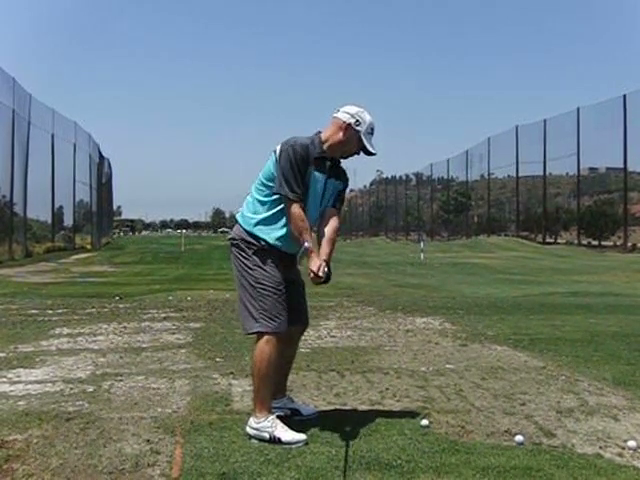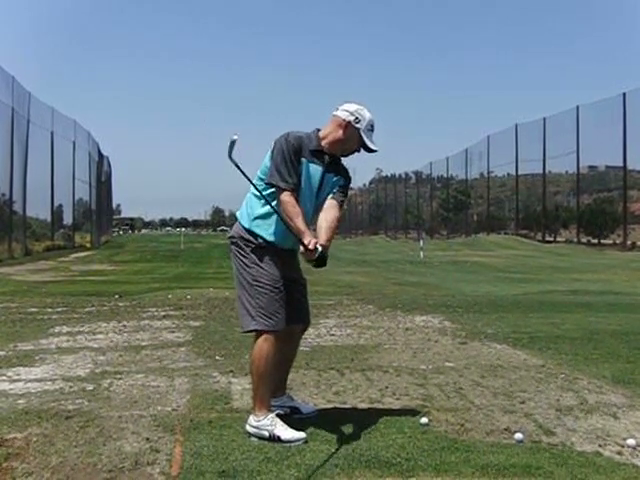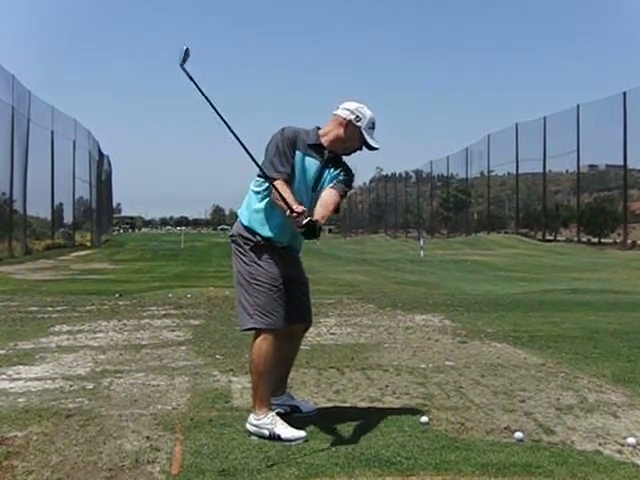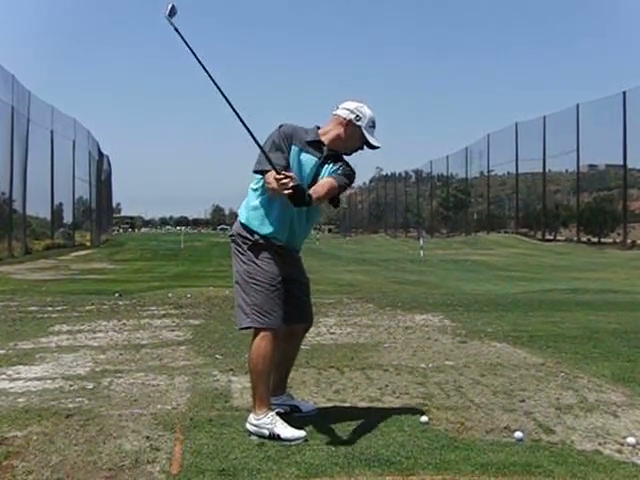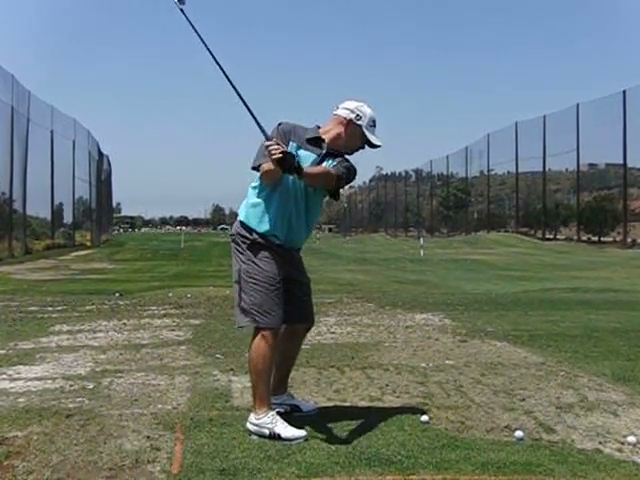
dt=0.5s
person 1, frame 1
left shoulder: (338, 176)
right shoulder: (295, 150)
left elbow: (330, 219)
right elbow: (294, 209)
left wrist: (323, 259)
right wrist: (312, 256)
left hip: (284, 252)
right hip: (256, 245)
left knee: (294, 327)
right knee: (271, 329)
left ankle: (278, 398)
right ankle: (261, 418)
person 1, frame 2
left shoulder: (339, 174)
right shoulder: (292, 144)
left elbow: (330, 209)
right elbow: (285, 196)
left wrist: (321, 245)
right wrist: (306, 237)
left hip: (286, 250)
right hip: (255, 243)
left knee: (295, 325)
right knee: (270, 327)
left ankle: (278, 397)
right ankle: (260, 416)
person 1, frame 3
left shoulder: (341, 171)
right shoulder: (289, 138)
left elbow: (330, 199)
right elbow: (277, 184)
left wrist: (316, 222)
right wrist: (295, 210)
left hip: (288, 248)
right hip: (256, 241)
left knee: (296, 324)
right knee: (268, 326)
left ankle: (278, 395)
right ankle: (261, 415)
person 1, frame 4
left shoulder: (341, 168)
right shoulder: (288, 135)
left elbow: (327, 188)
right elbow: (271, 181)
left wrist: (306, 195)
right wrist: (286, 188)
left hip: (288, 248)
right hip: (256, 240)
left knee: (298, 323)
right knee: (267, 325)
left ankle: (278, 395)
right ankle: (260, 415)
person 1, frame 5
left shoulder: (342, 165)
right shoulder: (287, 133)
left elbow: (323, 177)
right elbow: (267, 176)
left wrist: (297, 169)
right wrist: (278, 165)
left hip: (289, 248)
right hip: (256, 240)
left knee: (299, 323)
right knee: (268, 325)
left ankle: (278, 394)
right ankle: (261, 414)
